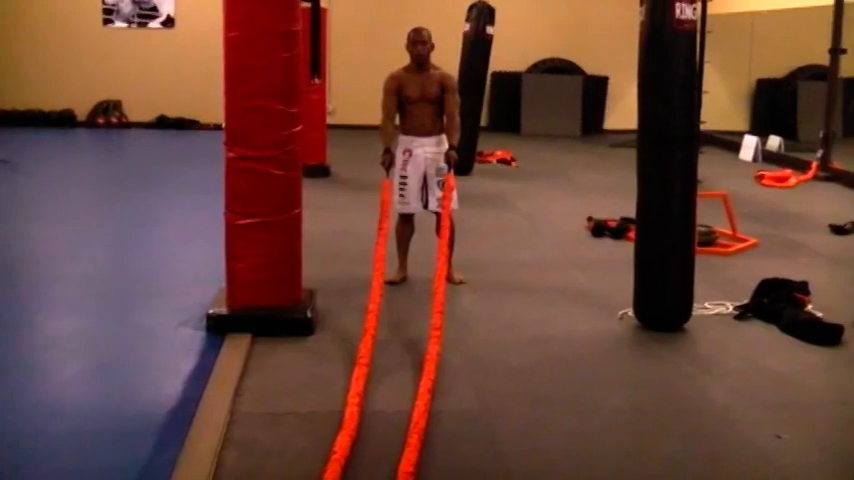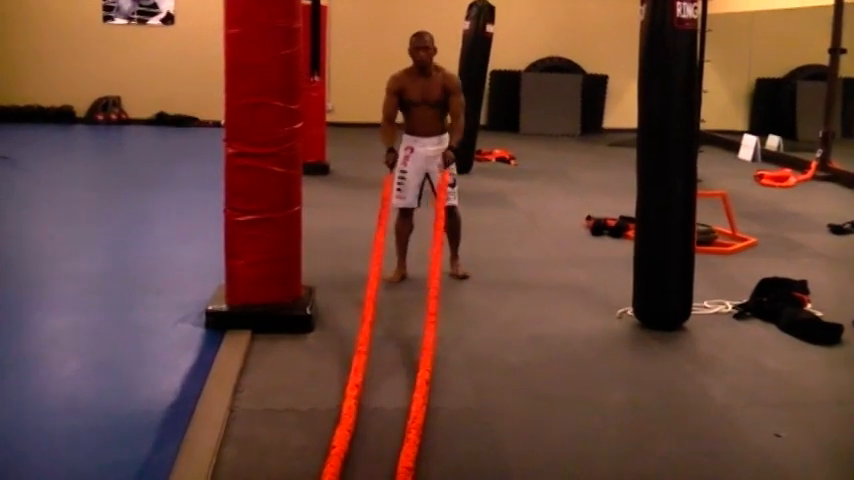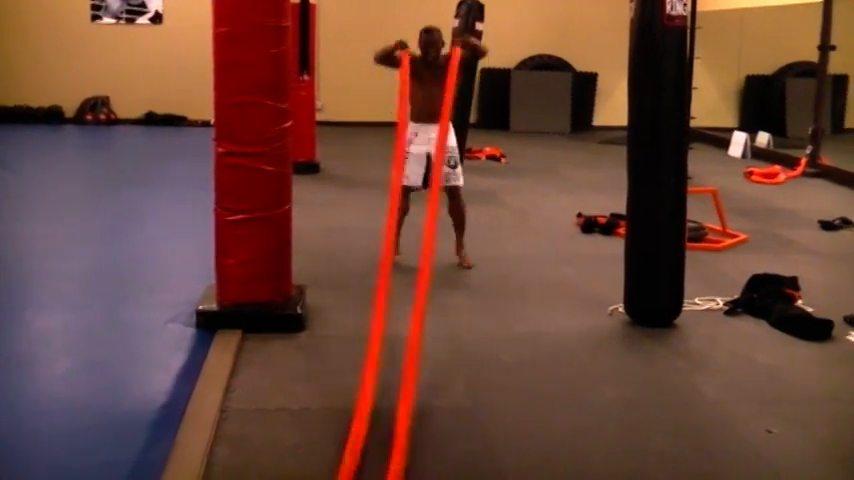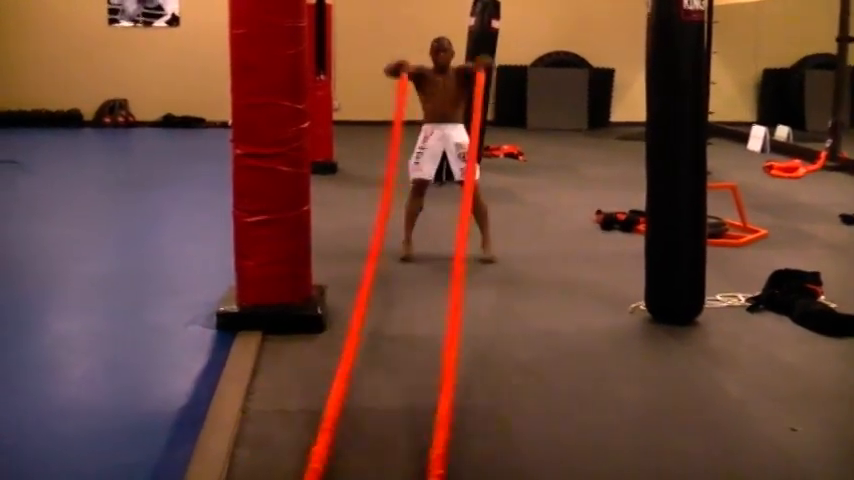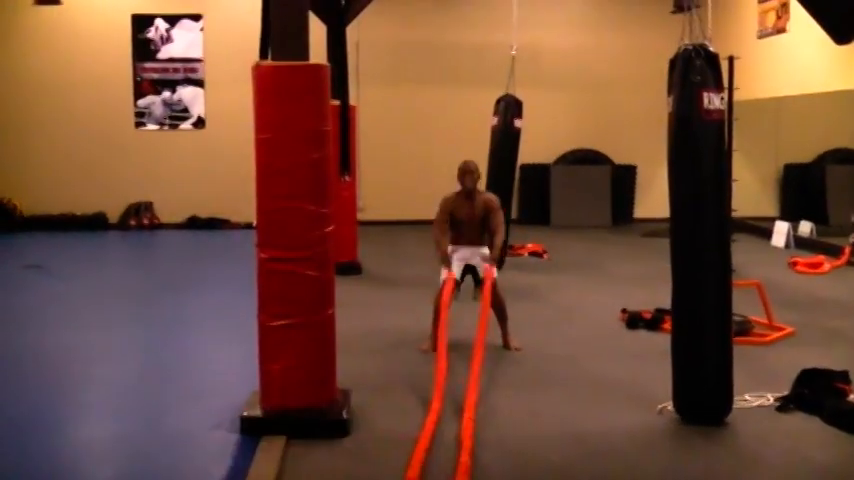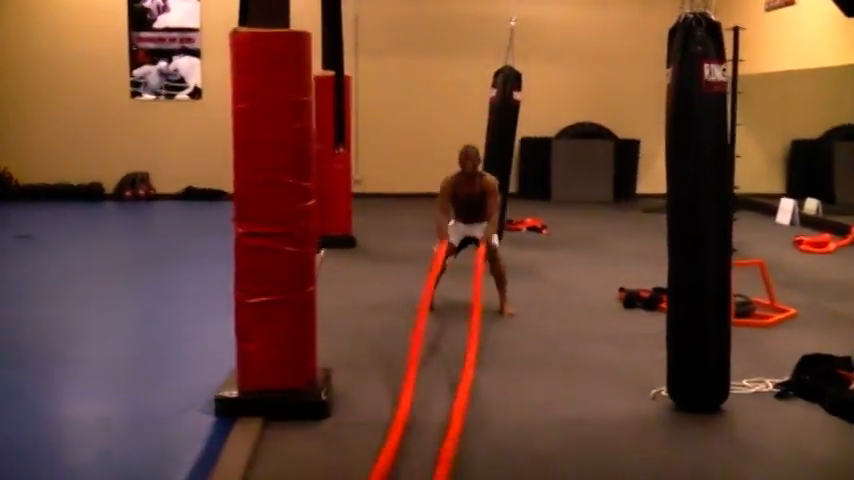
dt=0.7s
person 1, frame 1
left shoulder: (445, 79)
right shoulder: (395, 80)
left elbow: (452, 116)
right elbow: (388, 118)
left wrist: (452, 147)
right wrist: (387, 149)
left hip: (438, 146)
right hip: (408, 147)
left knee: (444, 210)
right knee: (405, 212)
left ankle: (448, 266)
right ankle: (402, 267)
person 1, frame 2
left shoulder: (449, 80)
right shoulder: (397, 81)
left elbow: (457, 118)
right elbow: (388, 120)
left wrist: (451, 147)
right wrist: (390, 149)
left hip: (440, 145)
right hip: (411, 146)
left knee: (450, 207)
right knee: (404, 208)
left ankle: (455, 260)
right ankle: (401, 266)
person 1, frame 3
left shoulder: (449, 61)
right shoulder: (410, 63)
left elbow: (481, 52)
right elbow: (379, 58)
left wrist: (468, 43)
right wrist: (395, 47)
right hip: (415, 132)
left knee: (453, 189)
right knee: (403, 188)
left ankle: (460, 246)
right ankle: (394, 243)
person 1, frame 4
left shoulder: (462, 74)
right shoulder: (421, 73)
left elbow: (482, 66)
right elbow: (391, 71)
left wrist: (483, 63)
right wrist: (400, 67)
left hip: (456, 134)
right hip: (430, 135)
left knee: (471, 185)
right knee: (419, 185)
left ankle: (486, 242)
right ankle: (407, 241)
person 1, frame 5
left shoulder: (490, 201)
right shoulder: (449, 202)
left elbow: (499, 229)
right elbow: (439, 231)
left wrist: (495, 250)
right wrist: (443, 252)
left hip: (480, 251)
right hip: (455, 251)
left knee: (492, 286)
left ankle: (506, 337)
right ankle: (433, 337)
person 1, frame 6
left shoulder: (489, 183)
right shoulder: (449, 182)
left elbow: (494, 214)
right elbow: (442, 212)
left wrist: (488, 236)
right wrist: (442, 235)
left hip: (482, 223)
right hip: (459, 222)
left knee: (493, 255)
left ankle: (504, 302)
